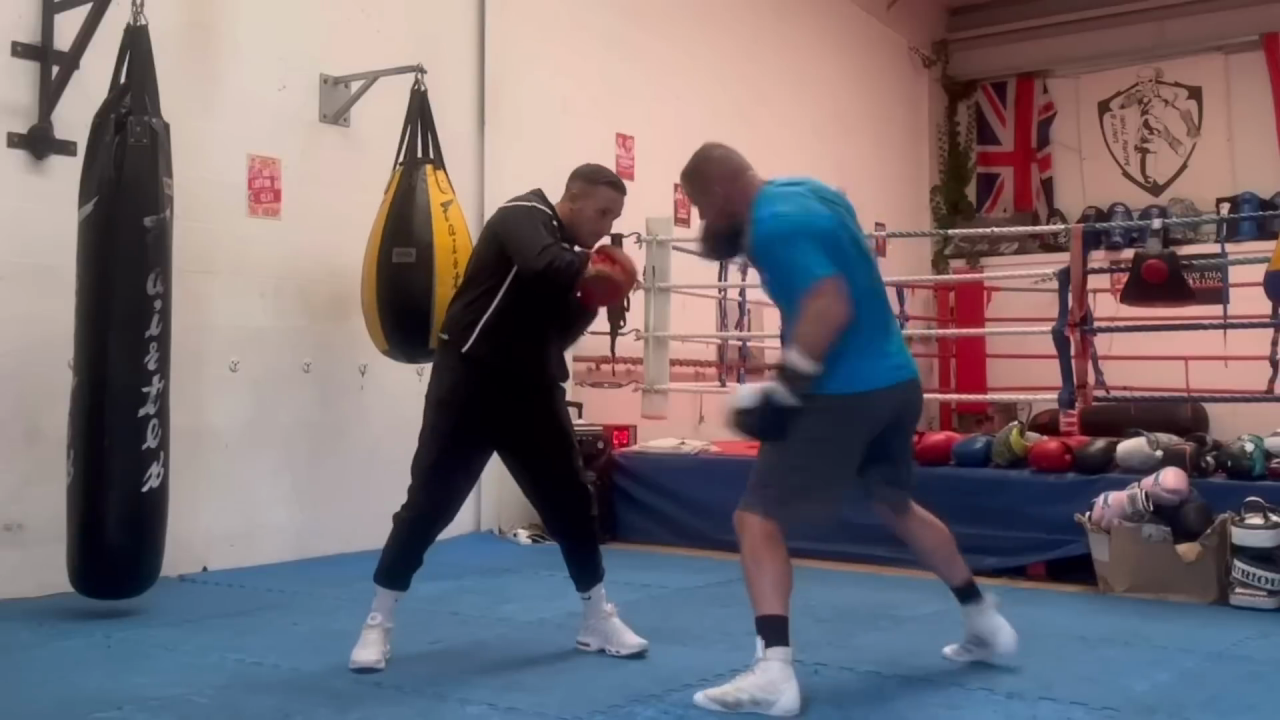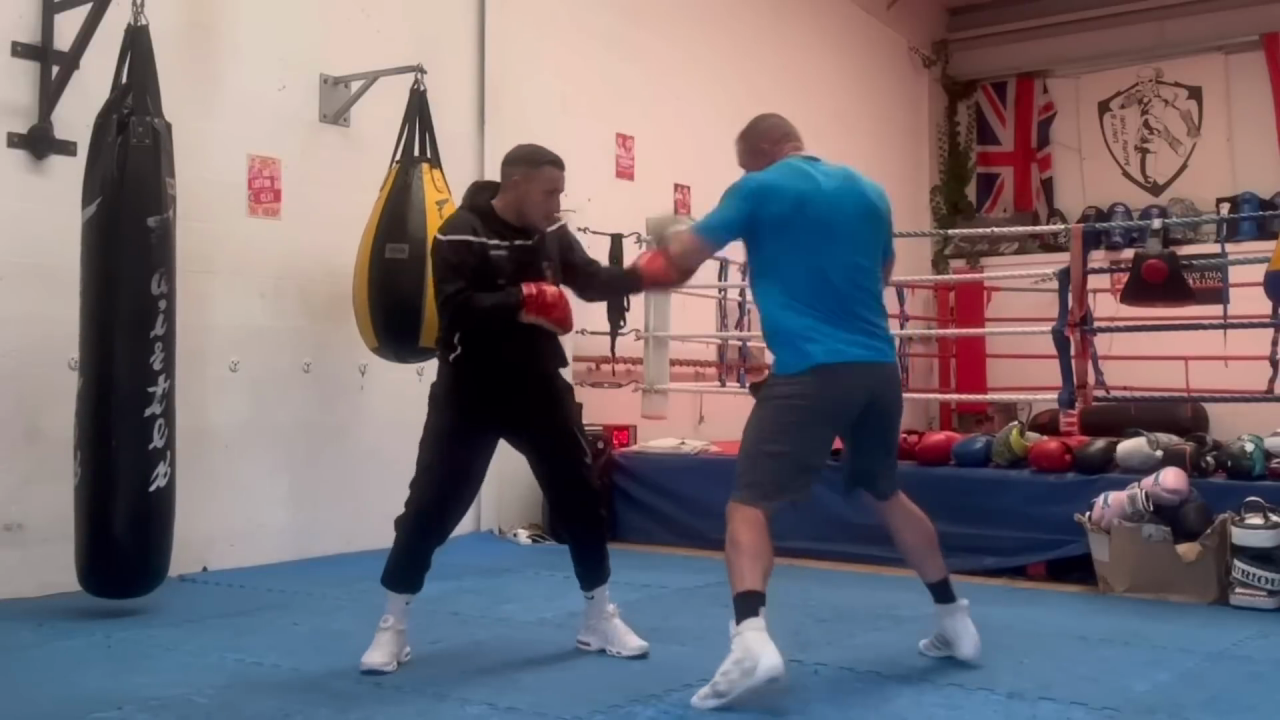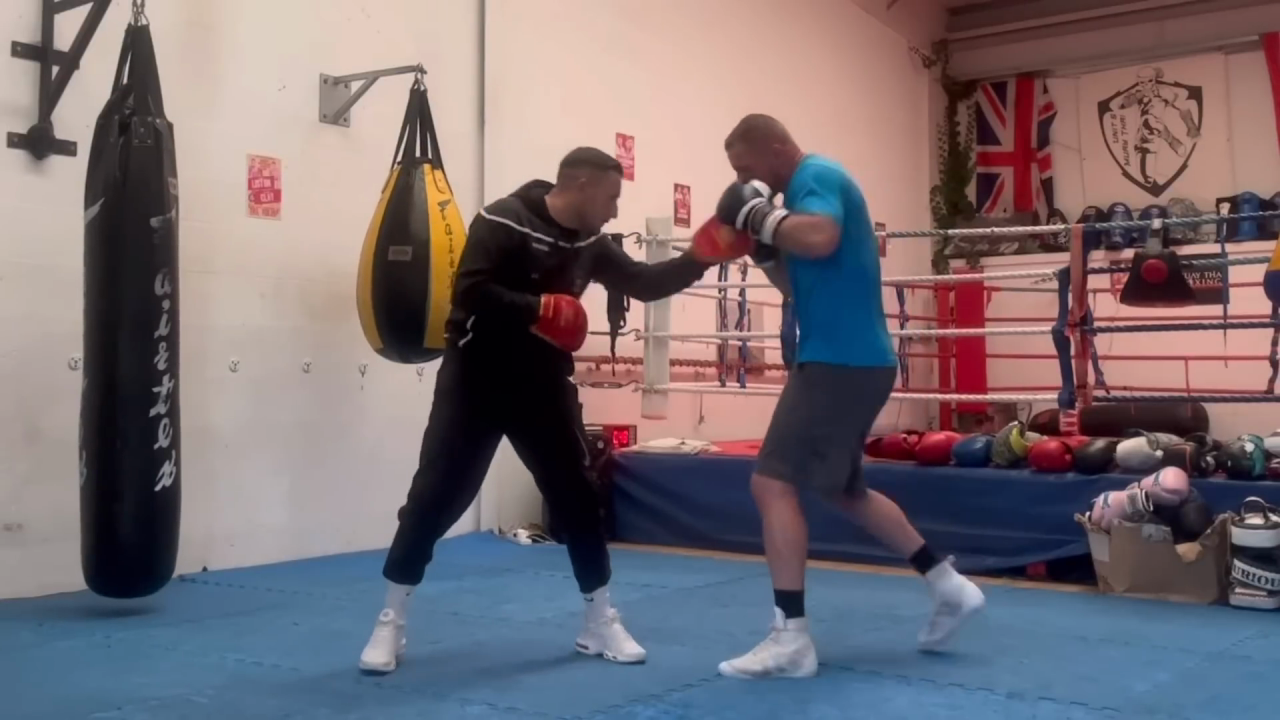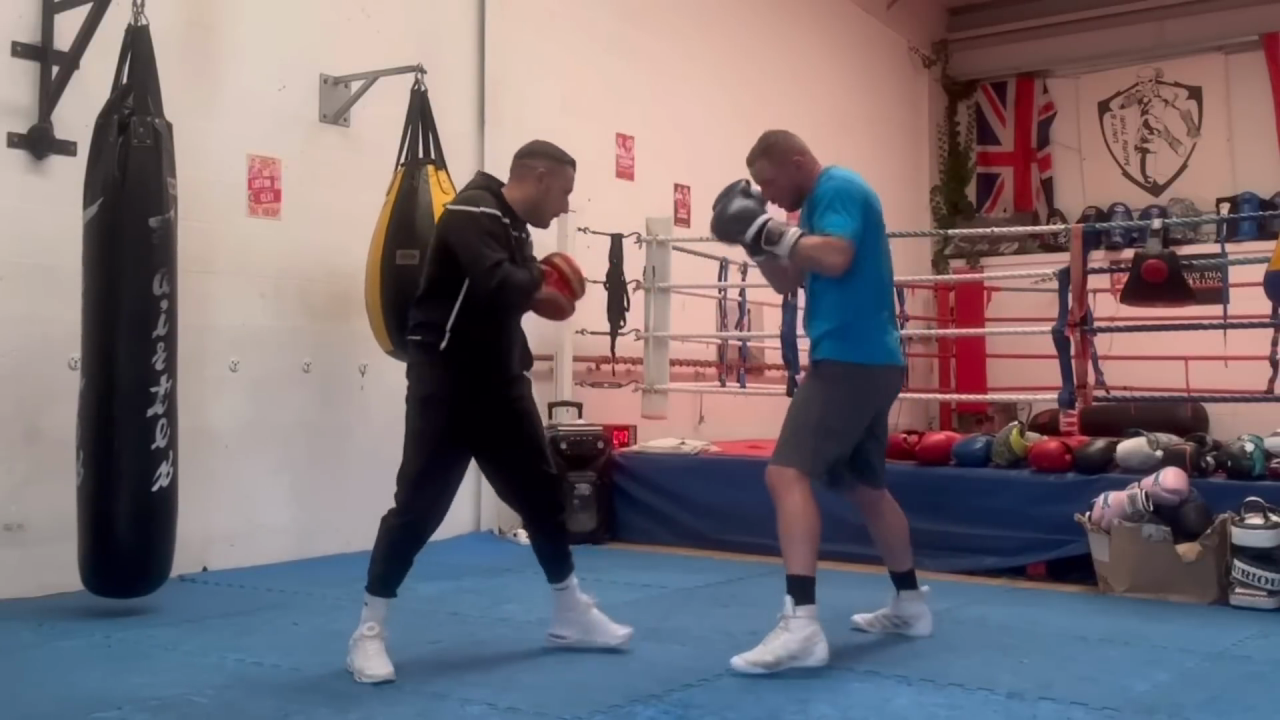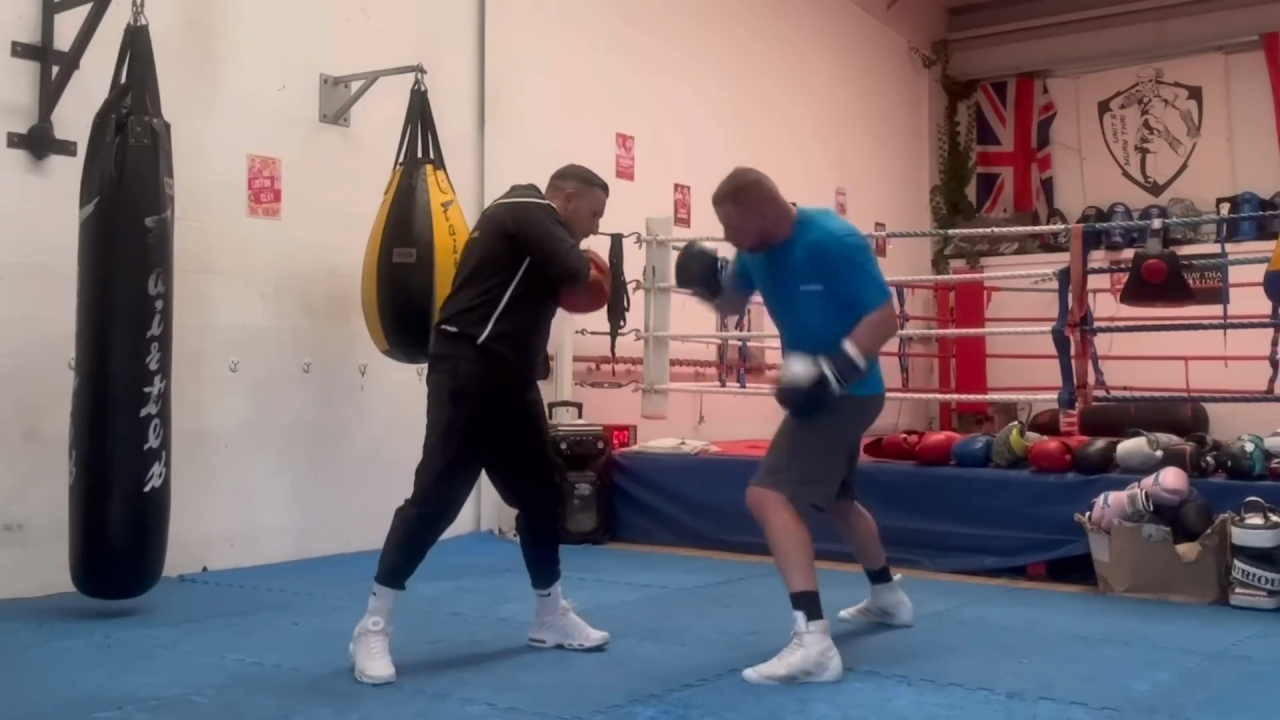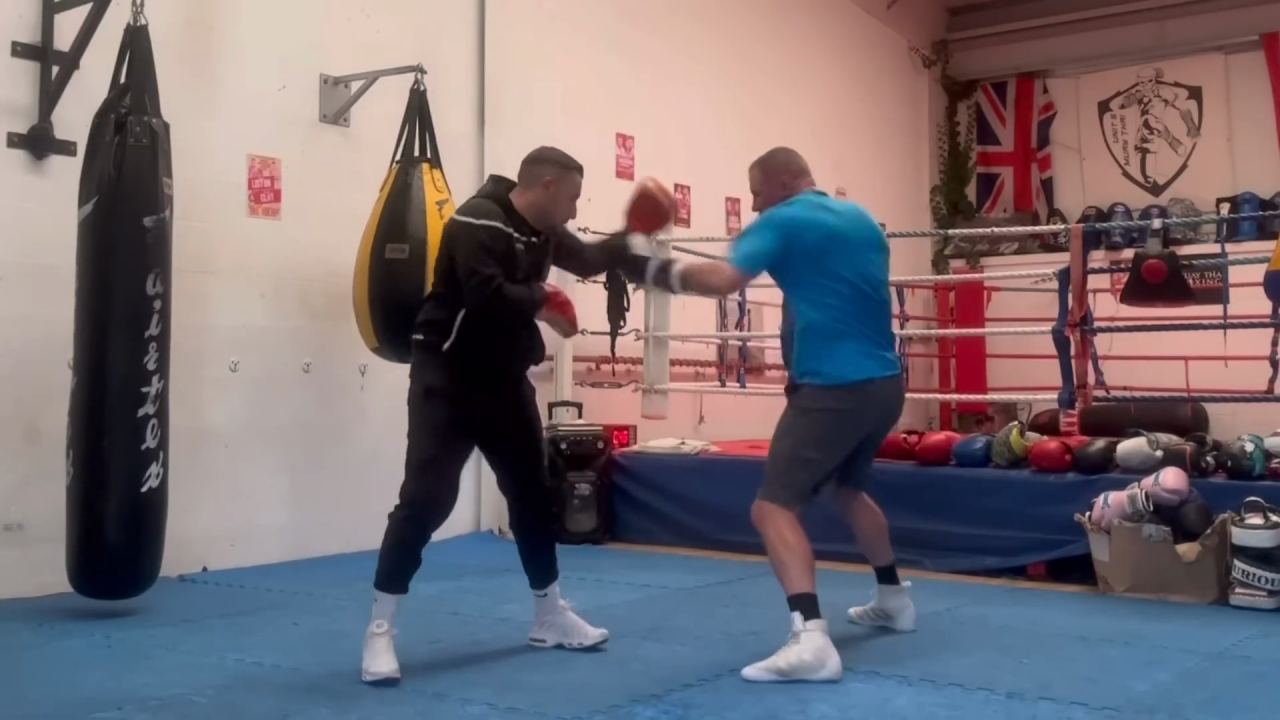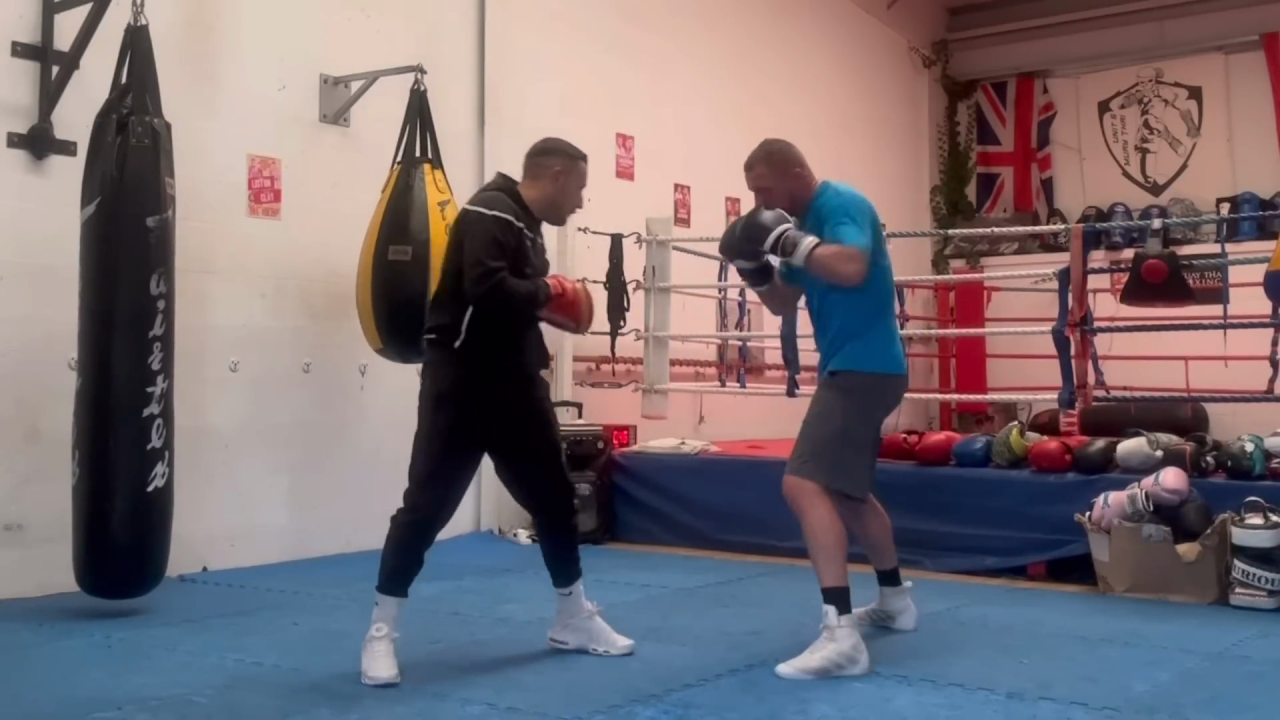
dt=0.5s
person 1, frame 1
left shoulder: (768, 225)
right shoulder: (808, 194)
left elbow: (832, 308)
left wrist: (784, 385)
right wrist: (732, 245)
left hip: (843, 392)
right hip: (898, 380)
left knee: (758, 518)
right knee: (894, 508)
left ankle: (774, 671)
right ankle: (985, 621)
person 1, frame 2
left shoulder: (759, 189)
right shoulder: (868, 192)
left elbow: (686, 256)
left wrist: (652, 263)
left hip: (809, 372)
right hip: (878, 366)
left knee: (748, 505)
right knee: (885, 493)
left ankle: (751, 640)
right ankle: (954, 620)
person 1, frame 3
left shoulder: (815, 178)
right shoulder: (811, 186)
left elbow: (822, 241)
right elbow: (795, 281)
left wrist: (761, 213)
right wrist: (761, 242)
left hip: (838, 361)
right hip: (861, 359)
left knee: (773, 484)
right knee: (845, 490)
left ankle: (792, 637)
right ankle: (945, 582)
person 1, frame 4
left shoulder: (840, 188)
right shoulder: (819, 202)
left elbow: (834, 258)
right elbow: (787, 281)
left wrist: (768, 226)
right wrist: (754, 234)
left hip: (850, 359)
right hip: (868, 361)
left knee: (787, 474)
right knee: (866, 485)
left ankle: (800, 625)
right ankle: (910, 603)
person 1, frame 5
left shoulder: (830, 239)
right shoulder: (763, 252)
left elbow: (884, 317)
right elbow: (731, 301)
left wrist: (833, 369)
right wrist: (704, 276)
left hip: (841, 395)
right hip: (836, 394)
left knee: (768, 498)
right knee: (834, 496)
left ankle: (813, 642)
right ankle: (888, 596)
person 1, frame 6
left shoulder: (787, 221)
right shoulder: (861, 221)
left elbow: (725, 280)
left wrist: (659, 268)
left hip: (830, 387)
right hip: (885, 384)
left knee: (772, 508)
right knee: (849, 488)
left ankle: (811, 639)
right ankle: (893, 599)
person 1, frame 7
left shoulder: (841, 204)
right shoulder: (804, 217)
left elbow: (852, 268)
right elbow: (784, 303)
left wrist: (788, 239)
right wrist: (754, 266)
left hip: (863, 370)
right hip: (858, 369)
left knee: (804, 485)
right knee: (846, 489)
left ankle: (841, 634)
right ankle: (894, 600)
person 2, frame 1
left shoulder: (570, 257)
right shoulder: (523, 218)
right elbow: (543, 267)
left wrist: (588, 302)
right wrist: (591, 268)
left hip: (532, 389)
right hip: (471, 381)
left knee: (571, 500)
right knee: (430, 503)
left ankle: (598, 619)
right ankle: (378, 625)
person 2, frame 2
left shoulder: (550, 231)
right shoulder: (459, 236)
left elbow: (591, 280)
right elbow: (459, 310)
left wrist: (642, 274)
right wrist: (521, 303)
left hip: (538, 384)
right hip: (469, 390)
left knee: (580, 497)
right knee: (431, 506)
left ankle: (599, 618)
right ankle: (392, 628)
person 2, frame 3
left shoulder: (587, 239)
right shoulder: (503, 222)
left elbow: (640, 282)
right elbow: (470, 293)
left wrist: (701, 257)
right wrist: (538, 311)
left hip: (542, 384)
right hip: (476, 377)
left knee: (576, 497)
right knee: (434, 497)
left ankle: (601, 623)
right ankle: (390, 623)
person 2, frame 4
left shoulder: (513, 226)
right shoulder: (472, 213)
right elbow: (495, 285)
left wrist: (543, 284)
right wrist: (540, 284)
left hip: (501, 378)
right hip: (446, 380)
left knee: (541, 490)
right knee: (419, 504)
left ankle: (571, 612)
right ankle: (369, 632)
person 2, frame 5
left shoulder: (532, 234)
right shoulder: (527, 211)
right elbow: (569, 267)
left wrist: (567, 289)
right wrist: (585, 271)
left hip: (511, 378)
right hip: (468, 371)
left knee: (541, 495)
right knee: (437, 496)
left ankle: (552, 615)
right ankle: (373, 627)
person 2, frame 6
left shoulder: (535, 231)
right shoulder: (477, 223)
left elbow: (584, 259)
right elbow: (488, 296)
left wrist: (631, 242)
right wrist: (542, 299)
left hip: (505, 380)
right hip: (448, 377)
left knee: (533, 494)
right knee: (425, 499)
left ankle: (549, 616)
right ankle: (379, 630)
person 2, frame 7
left shoulder: (531, 225)
right shoulder: (488, 216)
right elbow: (486, 291)
left wrist: (561, 300)
right wrist: (544, 295)
left hip: (515, 381)
right hip: (459, 378)
left knee: (552, 495)
right knee: (428, 503)
left ankle: (574, 618)
right ankle: (380, 633)
